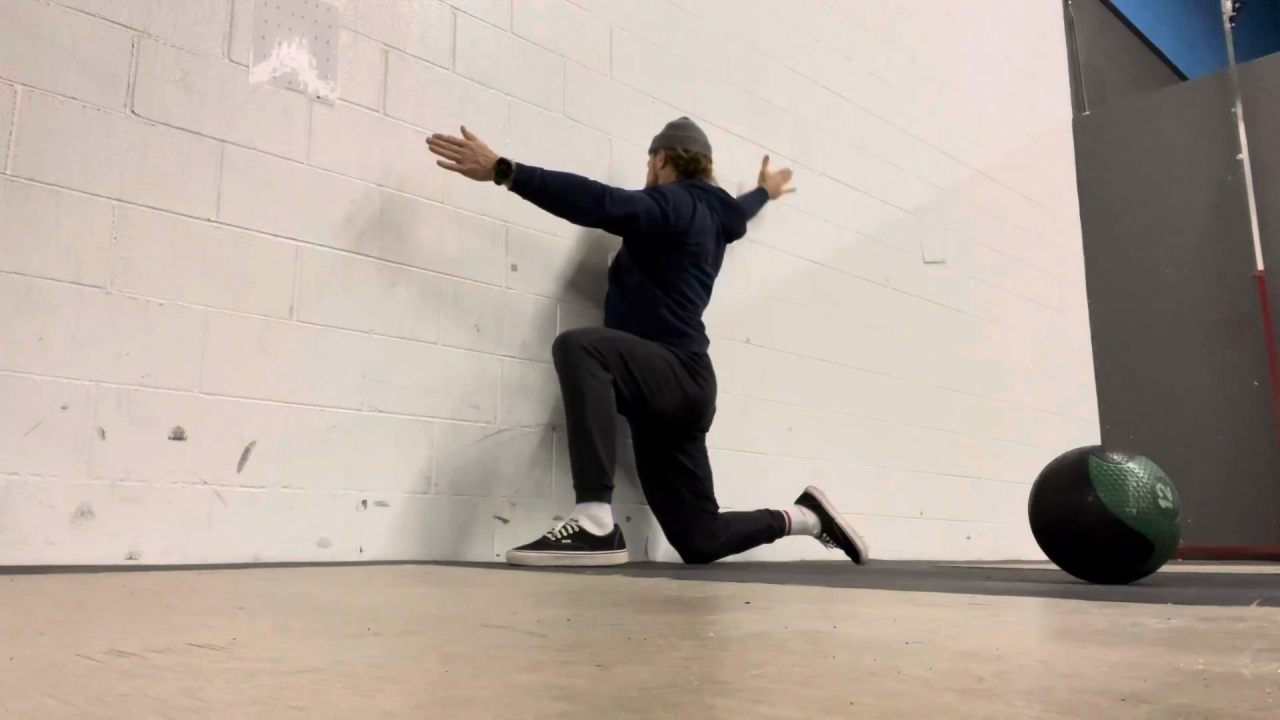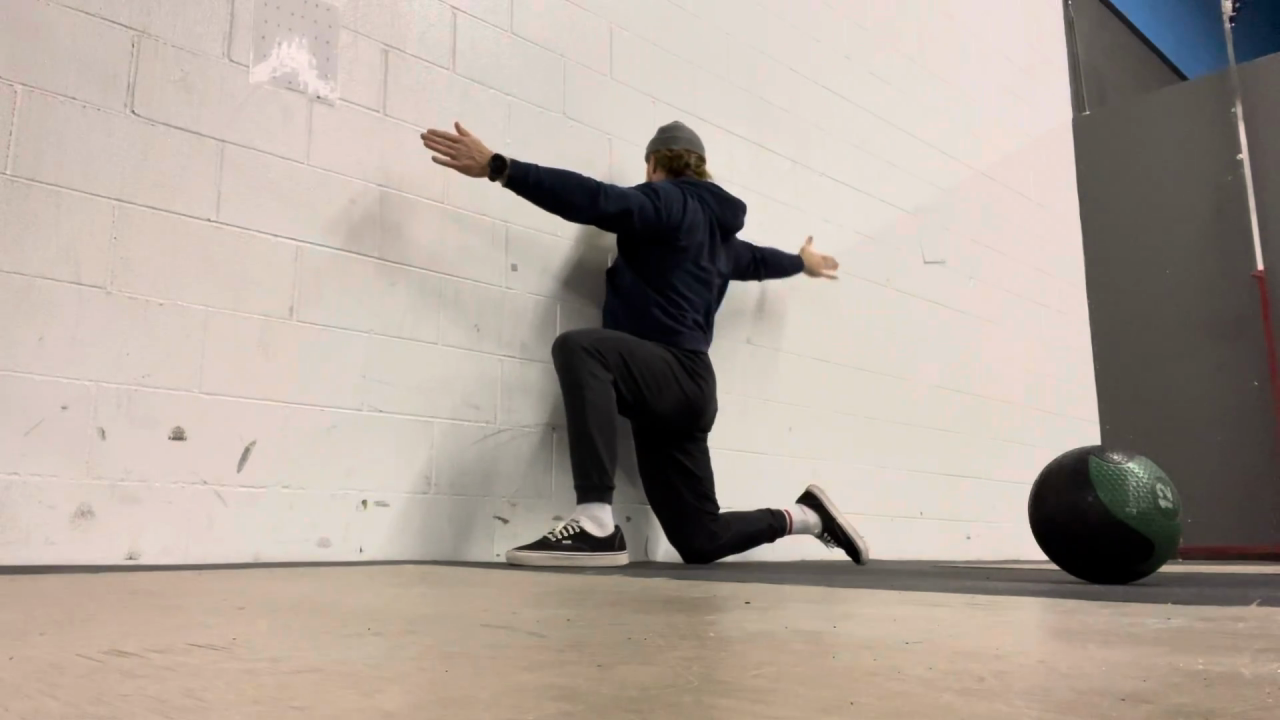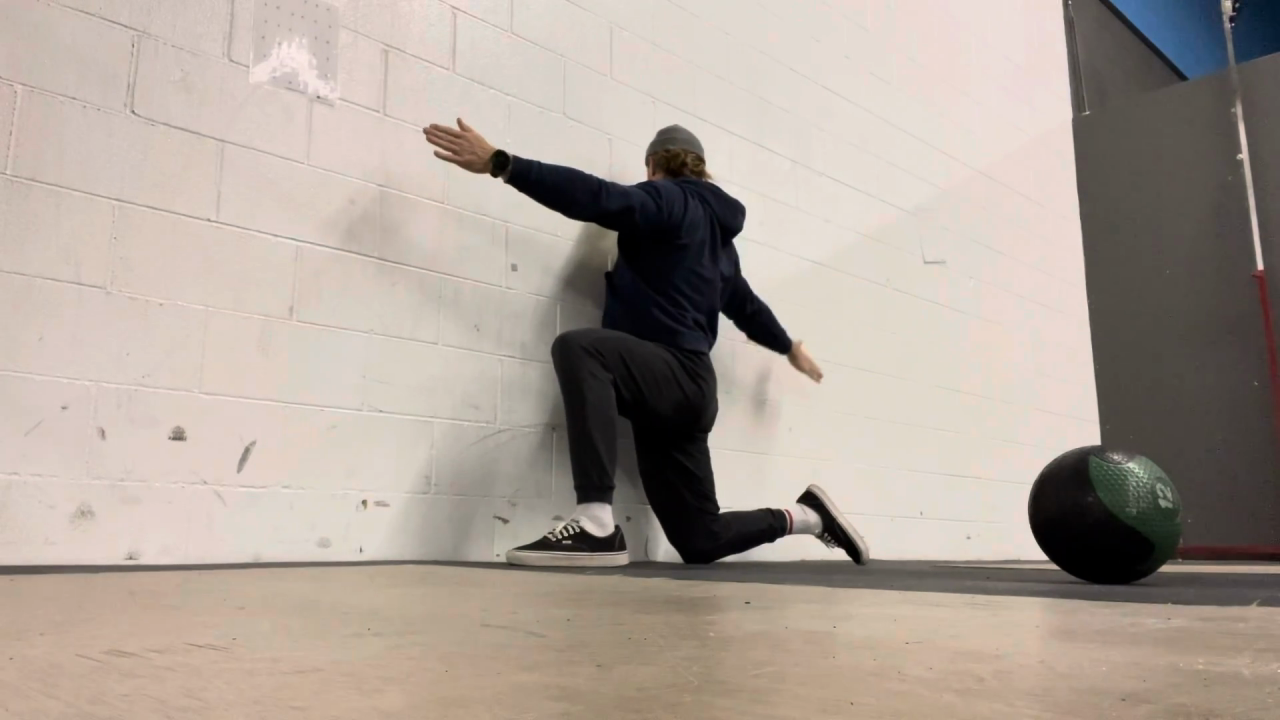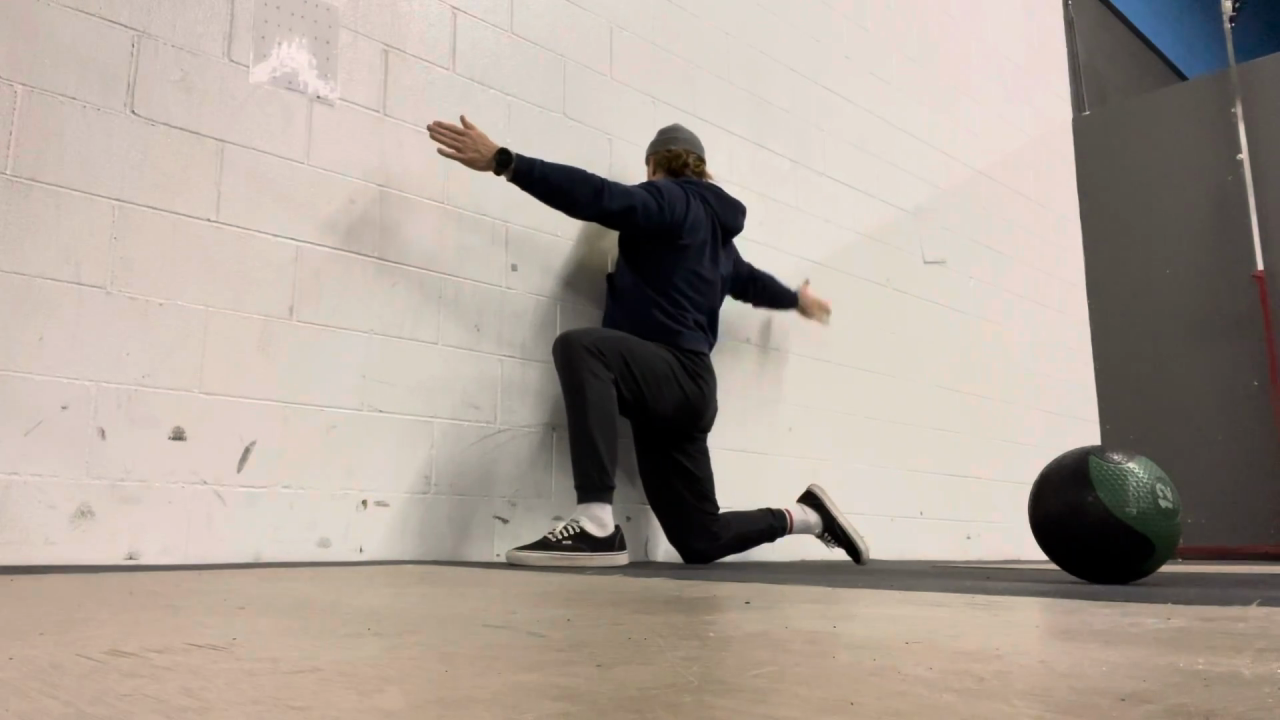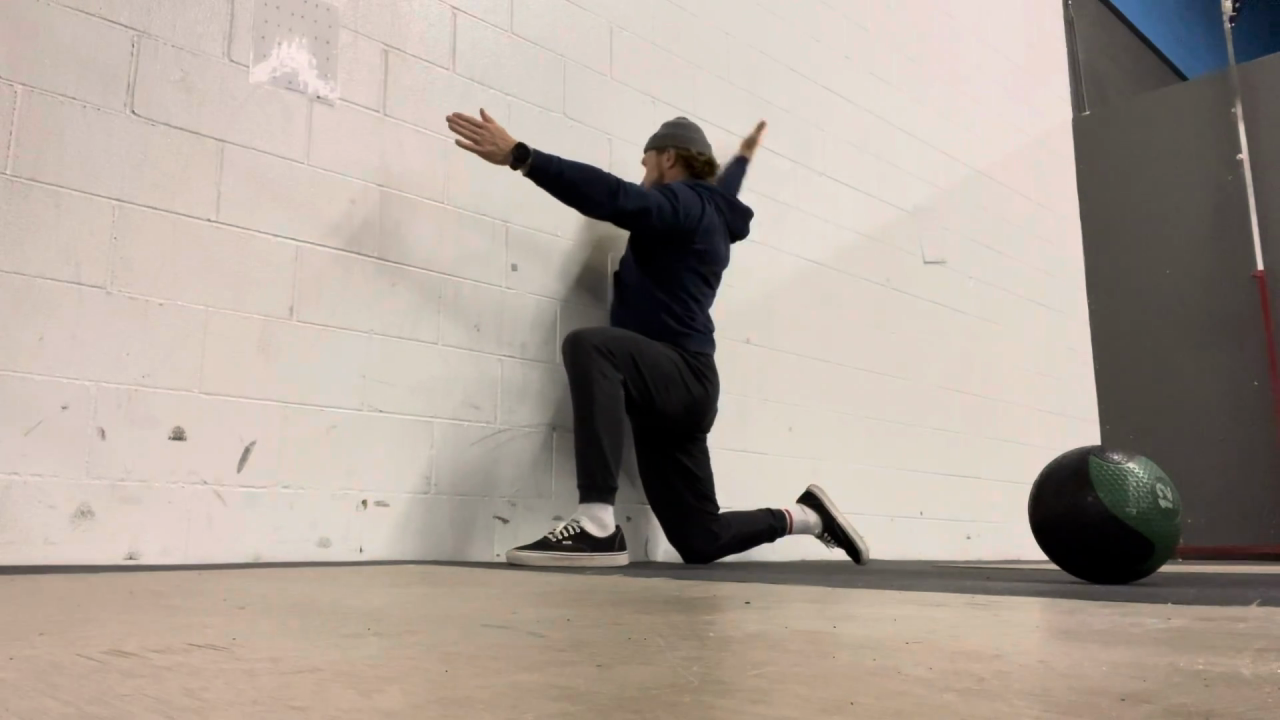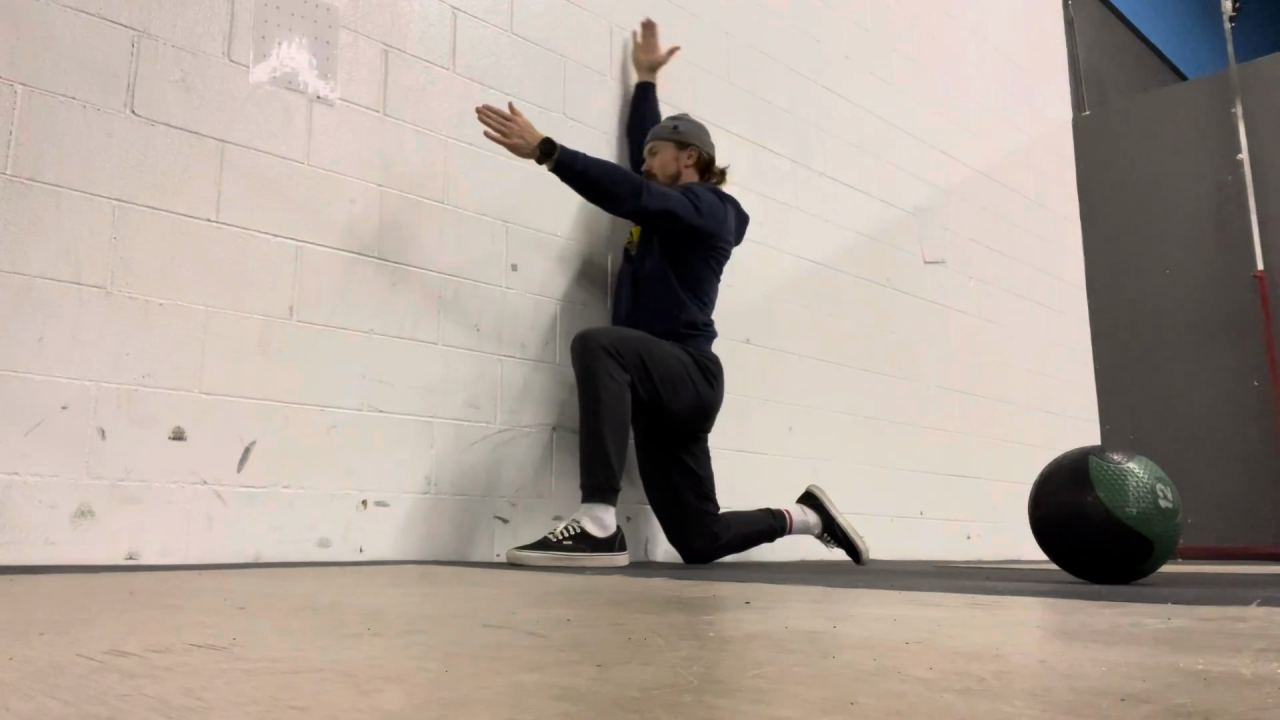
dt=0.4s
person 1, frame 1
left shoulder: (675, 204)
right shoulder: (709, 216)
left elbow: (598, 203)
right elbow: (737, 212)
left wrist: (502, 170)
right wrist: (763, 193)
left hip: (677, 377)
right hip: (677, 386)
right knee: (699, 540)
left ankle: (594, 526)
right ankle: (804, 516)
person 1, frame 2
left shoulder: (668, 201)
right shoulder: (713, 224)
left elbow: (593, 200)
right elbow: (752, 260)
left wrist: (496, 166)
right wrist: (800, 261)
left hip: (675, 376)
right hip: (682, 386)
right knee: (700, 541)
left ankle: (596, 527)
right ankle: (806, 516)
person 1, frame 3
left shoulder: (668, 201)
right shoulder: (714, 228)
left elbow: (595, 197)
right elbow: (744, 303)
left wrist: (498, 162)
right wrist: (790, 349)
left hip: (677, 377)
right hip: (683, 387)
right knee: (700, 541)
left ankle: (595, 527)
right ankle: (806, 517)
person 1, frame 4
left shoulder: (670, 201)
right shoulder: (714, 226)
left elbow: (597, 198)
right elbow: (749, 280)
left wrist: (502, 160)
right wrist: (798, 300)
left hip: (678, 377)
right hip: (682, 387)
right knee: (700, 541)
left ankle: (596, 527)
right ankle: (806, 516)
person 1, frame 5
left shoulder: (684, 206)
right shoulder: (704, 212)
left elbow: (612, 197)
right elbow: (719, 194)
left wrist: (519, 155)
right wrist: (743, 158)
left hip: (682, 378)
right hip: (676, 385)
right knee: (700, 541)
left ankle: (597, 528)
right ankle: (806, 516)
person 1, frame 6
left shoulder: (707, 209)
right shoulder: (667, 216)
left elbow: (629, 194)
right elbow: (638, 177)
left wrist: (544, 150)
right wrist: (645, 81)
left hip: (686, 376)
right hip: (666, 385)
left knee: (597, 346)
right knee: (701, 541)
left ankle: (598, 526)
right ankle: (807, 516)
